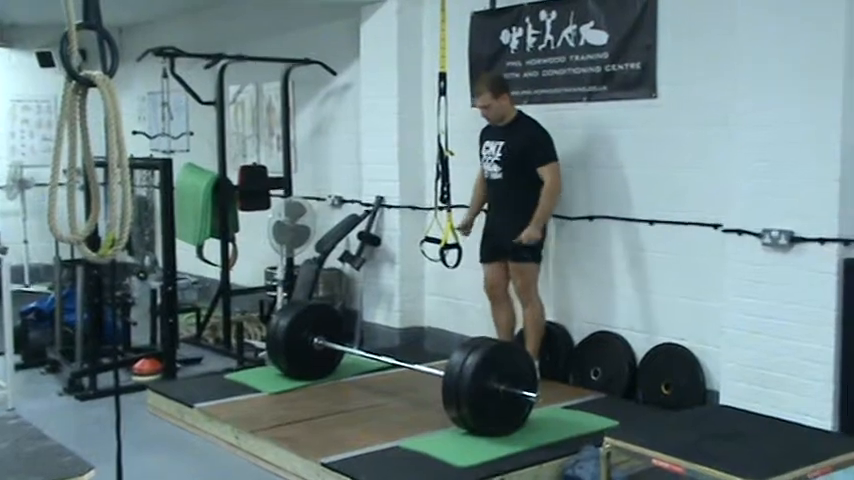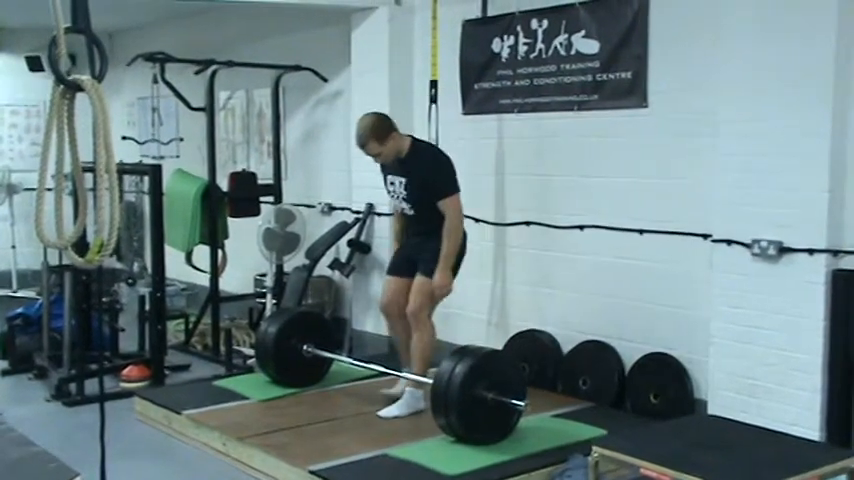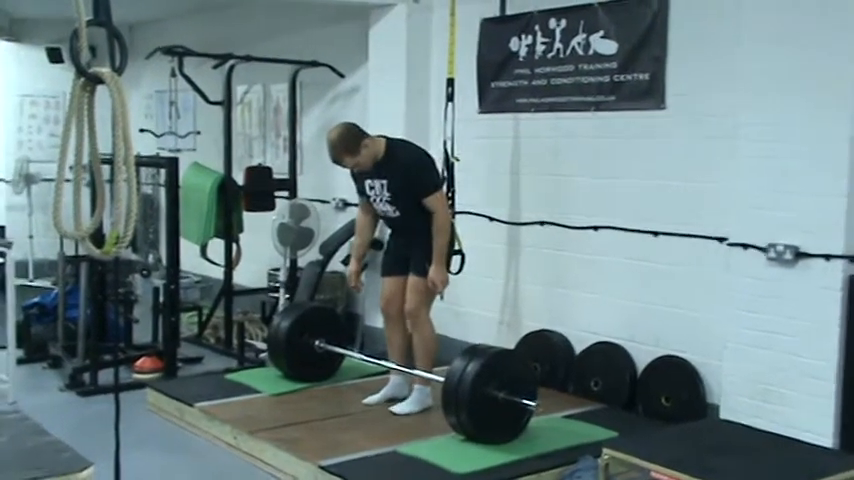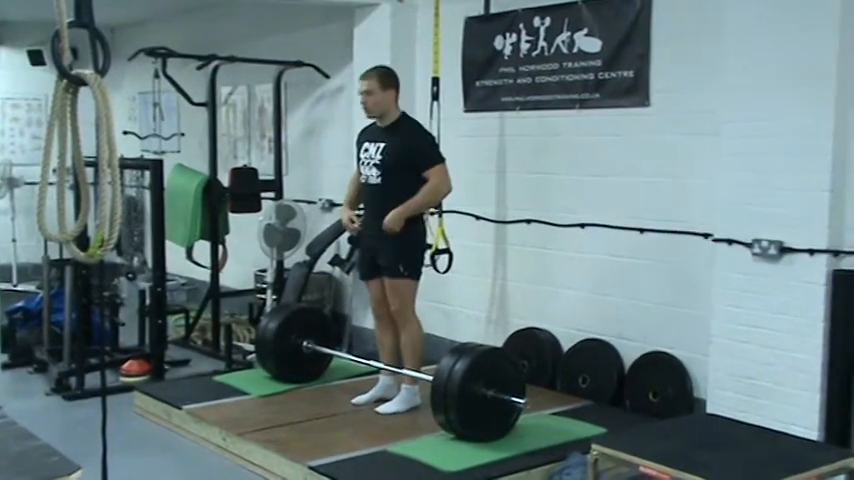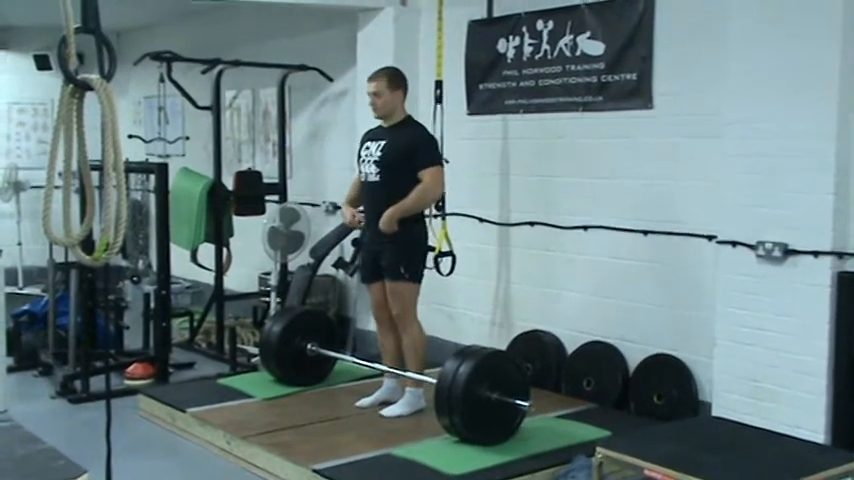
dt=1s
person 1, frame 1
left shoulder: (531, 133)
right shoulder: (487, 133)
left elbow: (552, 183)
left wrist: (536, 225)
right wrist: (471, 215)
left hip: (522, 228)
right hip: (494, 224)
left knee: (526, 294)
right knee: (495, 291)
left ankle: (530, 363)
person 1, frame 2
left shoulder: (432, 162)
right shoulder: (388, 162)
left elbow: (454, 216)
left wrist: (444, 268)
right wrist: (396, 242)
left hip: (440, 243)
right hip: (412, 240)
left knee: (416, 312)
right knee: (389, 305)
left ankle: (415, 394)
right ankle: (408, 374)
person 1, frame 3
left shoulder: (412, 160)
right shoulder: (360, 166)
left elbow: (441, 211)
right elbow: (366, 212)
left wrist: (438, 264)
right wrist: (356, 258)
left hip: (429, 240)
right hip: (399, 238)
left knee: (415, 310)
right knee: (390, 308)
left ankle: (422, 391)
right ankle: (398, 382)
person 1, frame 4
left shoulder: (414, 136)
right shoulder: (366, 135)
left elbow: (441, 184)
left wrist: (401, 214)
right wrist: (348, 207)
left hip: (402, 235)
right hip: (371, 235)
left knee: (402, 312)
right knee: (381, 312)
left ankle: (410, 389)
right ankle: (387, 382)
person 1, frame 5
left shoulder: (417, 137)
right shoulder: (370, 137)
left elbow: (434, 187)
right elbow: (362, 179)
left wrist: (394, 214)
right wrist: (349, 205)
left hip: (403, 238)
right hip: (372, 238)
left knee: (403, 316)
right knee: (382, 316)
left ankle: (415, 392)
right ankle: (392, 385)
